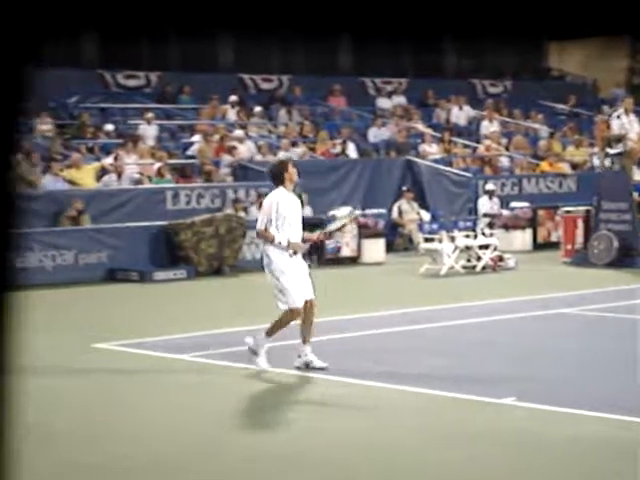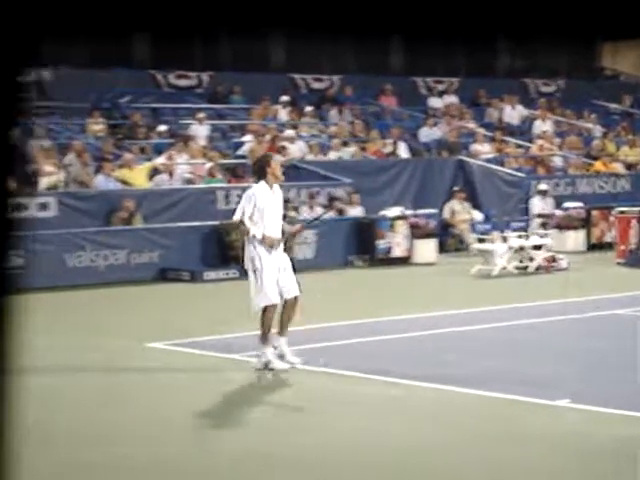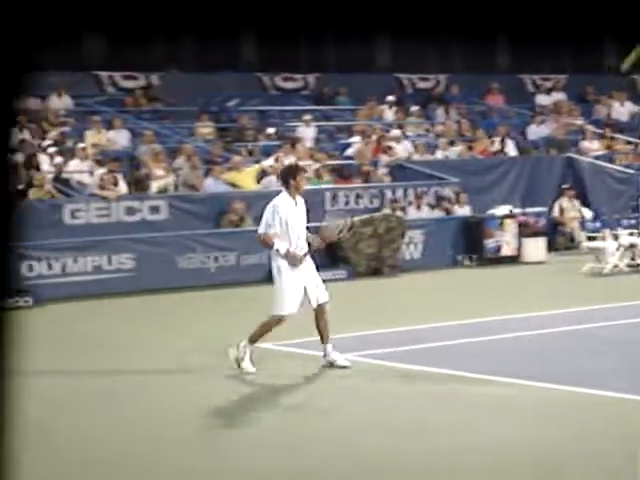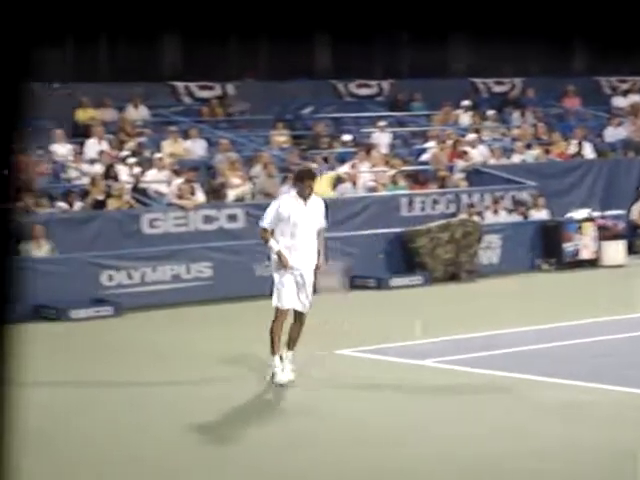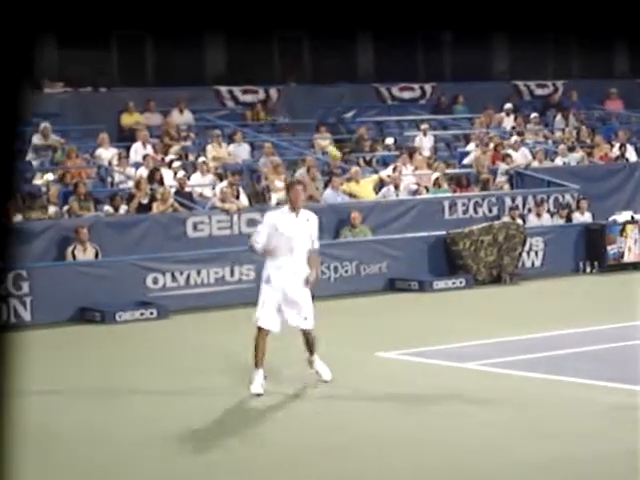
dt=0.4s
person 1, frame 1
left shoulder: (293, 200)
right shoulder: (274, 199)
right elbow: (261, 232)
left wrist: (309, 237)
right wrist: (288, 244)
left hip: (294, 260)
right hip: (279, 262)
left knee: (309, 304)
right knee: (295, 309)
left ankle: (306, 354)
right ankle: (259, 343)
person 1, frame 2
left shoulder: (277, 192)
right shoulder: (255, 193)
right elbow: (238, 223)
left wrist: (289, 229)
right wrist: (262, 237)
left hip: (278, 254)
right hip: (261, 256)
left knee: (292, 298)
right knee: (271, 304)
left ankle: (280, 345)
right ankle: (266, 354)
person 1, frame 3
left shoulder: (300, 202)
right shoulder: (277, 206)
right elbow: (263, 237)
left wrist: (312, 239)
right wrist: (288, 253)
left hip: (305, 263)
right hip: (287, 267)
left knee: (321, 306)
right knee: (280, 316)
left ankle: (328, 353)
right ankle: (244, 349)
person 1, frame 4
left shoulder: (318, 203)
right shoulder: (282, 204)
right elbow: (265, 232)
left wrist: (320, 255)
right wrist: (279, 253)
left hip: (307, 266)
right hip: (286, 266)
left knee: (301, 315)
right knee: (281, 313)
left ankle: (286, 359)
right ankle: (276, 364)
person 1, frame 5
left shoulder: (311, 219)
right shoulder: (273, 217)
right elbow: (255, 243)
left wrist: (313, 270)
right wrist: (262, 248)
left hip: (301, 282)
right hip: (275, 281)
left knee: (307, 328)
right knee: (263, 328)
left ankle: (313, 359)
right ankle: (258, 376)
